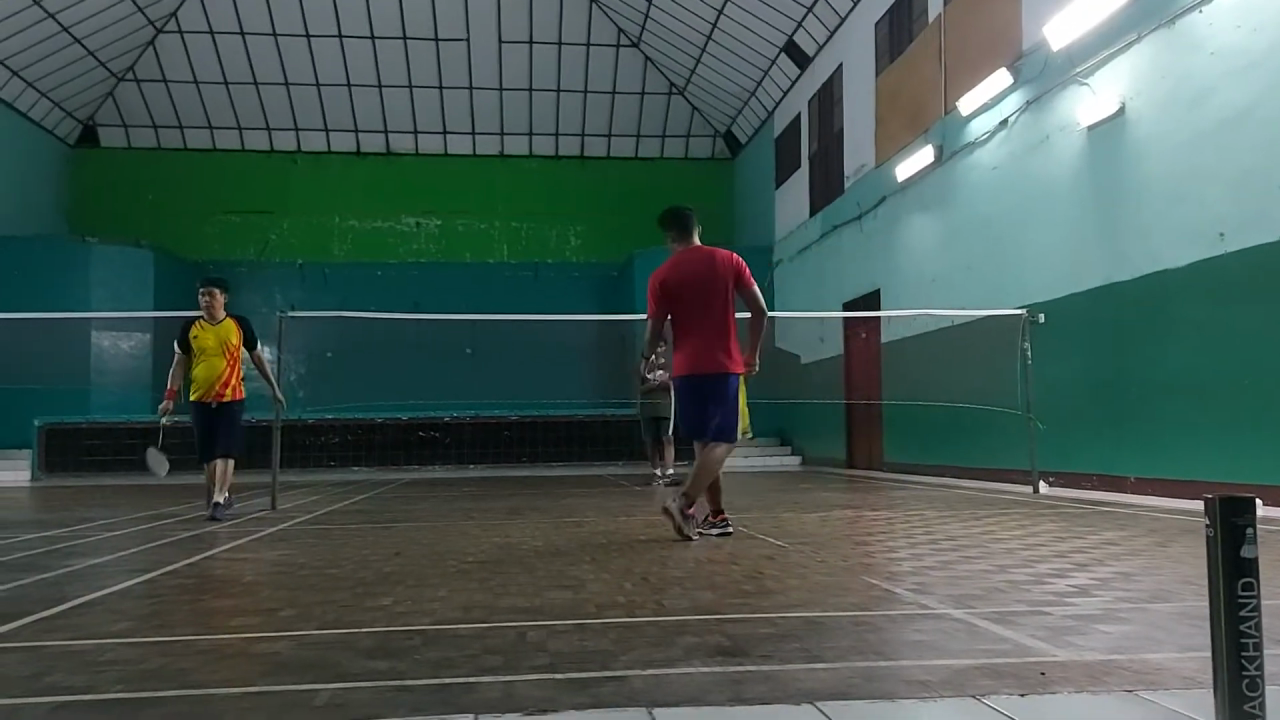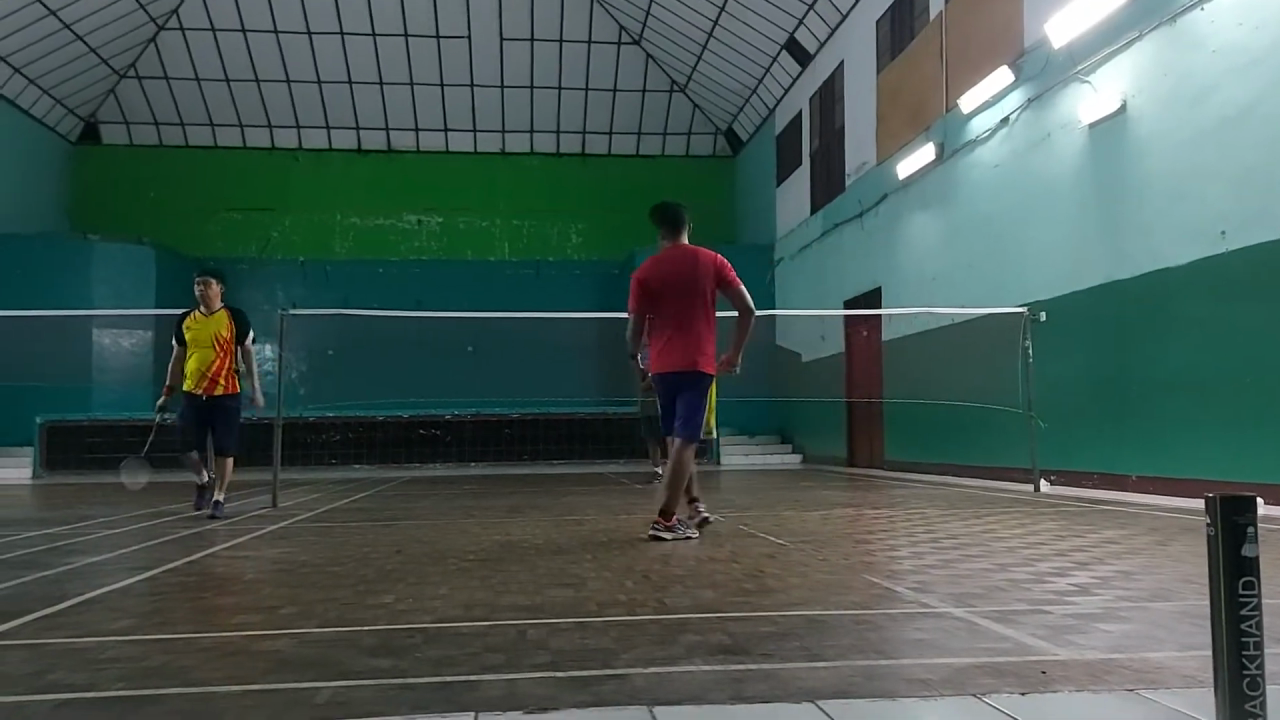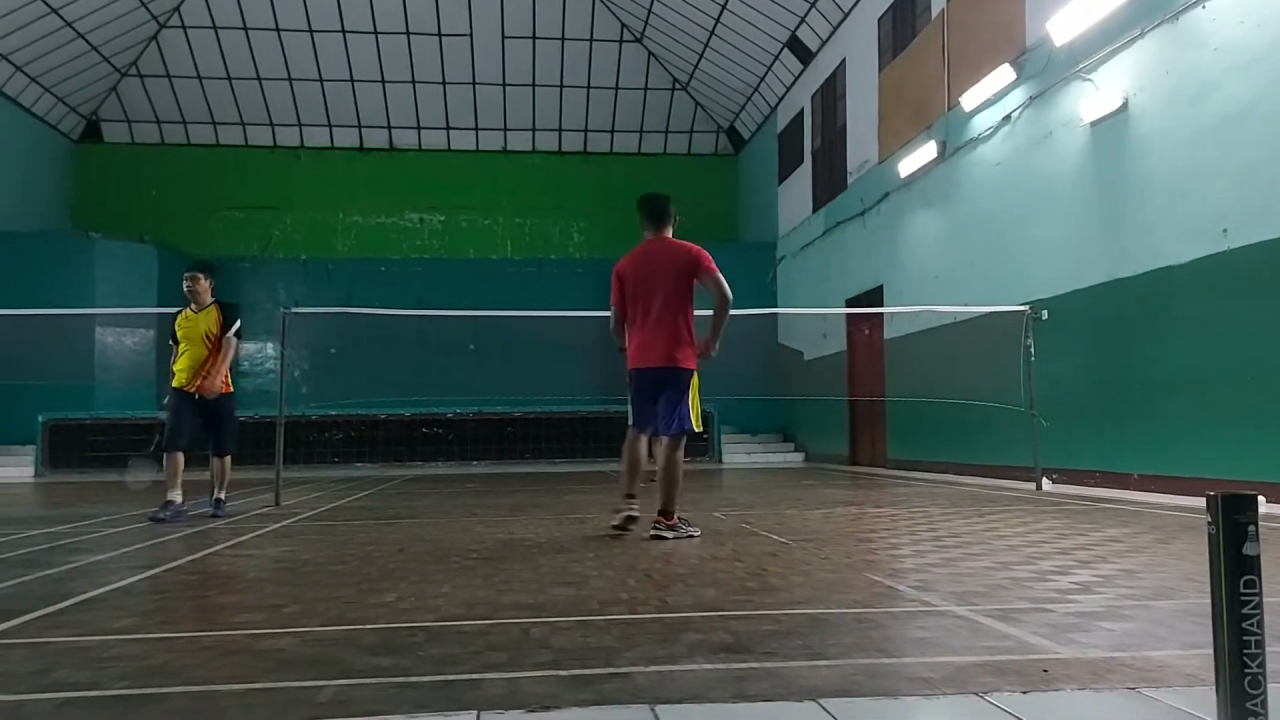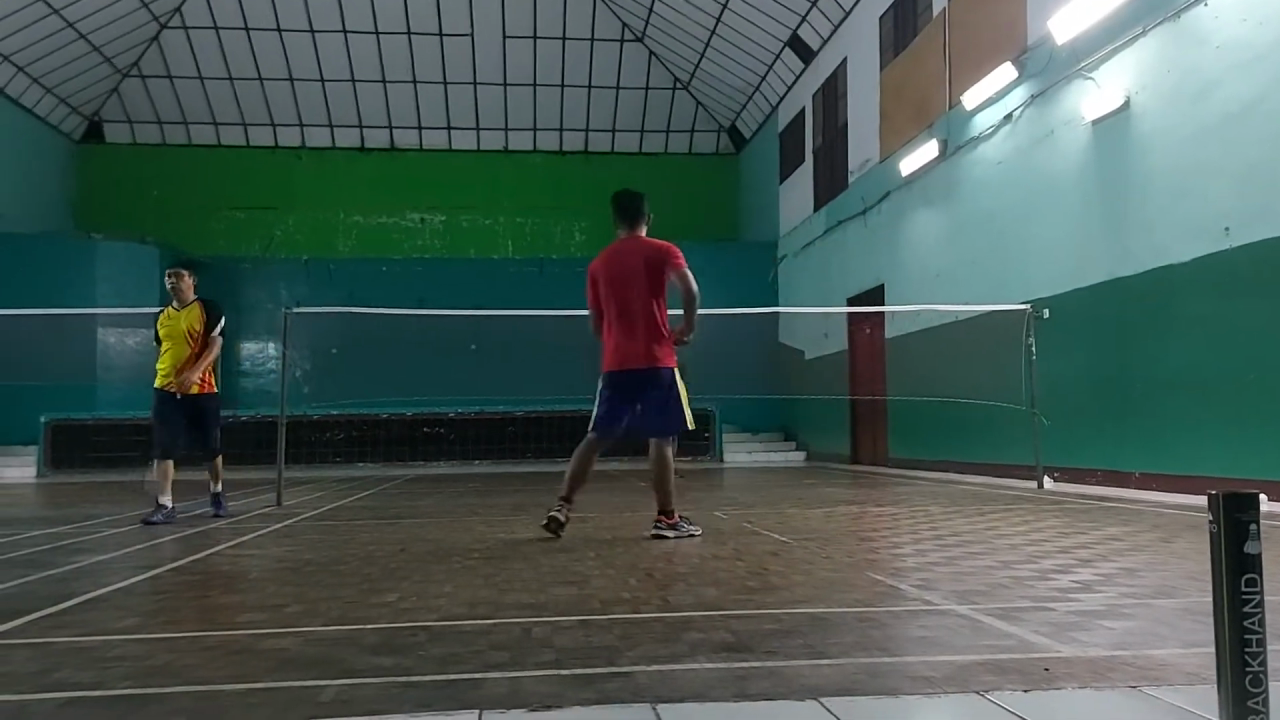
dt=0.2s
person 1, frame 1
left shoulder: (662, 276)
right shoulder: (729, 261)
left elbow: (654, 331)
right elbow: (760, 310)
left wrist: (647, 358)
right wrist: (753, 353)
left hip: (686, 370)
right hip: (724, 366)
left knee: (704, 442)
right knee: (721, 442)
left ankle: (718, 516)
right ankle: (683, 504)
person 1, frame 2
left shoulder: (645, 272)
right shoulder: (712, 262)
left elbow: (635, 328)
right elbow: (747, 310)
left wrist: (635, 355)
right wrist: (735, 353)
left hip: (662, 366)
right hip: (697, 364)
left knee: (676, 436)
right knee: (685, 441)
left ankle: (693, 504)
right ankle: (666, 519)
person 1, frame 3
left shoulder: (625, 264)
right shoulder: (691, 255)
left elbow: (617, 323)
right elbow: (723, 296)
right wrist: (713, 339)
left hip: (640, 362)
right hip: (677, 360)
left knee: (638, 431)
right knee: (672, 439)
left ankle: (629, 502)
right ankle: (666, 519)
person 1, frame 4
left shoulder: (599, 263)
right shoulder: (663, 251)
right elbow: (690, 291)
right wrist: (687, 329)
left hip: (615, 363)
right hip: (655, 361)
left knee: (596, 438)
right knee: (662, 439)
left ankle: (561, 507)
right ankle: (667, 517)
person 2, frame 1
left shoulder: (240, 325)
right shoulder: (189, 328)
left elbow: (258, 358)
right elbow: (179, 365)
left wrist: (274, 388)
right wrist: (170, 397)
left hip: (231, 400)
right hip: (200, 400)
left knee: (227, 451)
right knee: (207, 455)
left ankle: (220, 501)
right ankle: (220, 496)
person 2, frame 2
left shoulder: (235, 317)
right shoulder: (186, 320)
left elbow: (248, 354)
right elbow: (177, 358)
left wrist: (255, 388)
right wrist: (167, 392)
left hip: (224, 394)
right hip: (191, 393)
left knee: (224, 449)
right knee: (187, 446)
left ankle: (218, 499)
right ankle: (205, 481)
person 2, frame 3
left shoulder: (226, 312)
right shoulder: (179, 318)
left elbow: (229, 348)
left wrist: (214, 377)
right wrist: (170, 391)
left hip: (218, 392)
right hip: (182, 392)
left knee: (221, 449)
right knee: (173, 444)
left ankle: (219, 498)
right ankle: (174, 502)
person 2, frame 4
left shoulder: (209, 310)
right shoulder: (162, 316)
left elbow: (214, 346)
left wrist: (194, 373)
left hip: (201, 391)
right hip: (165, 391)
left knee: (210, 448)
right knee: (163, 449)
left ankle: (217, 490)
right ankle: (165, 505)
